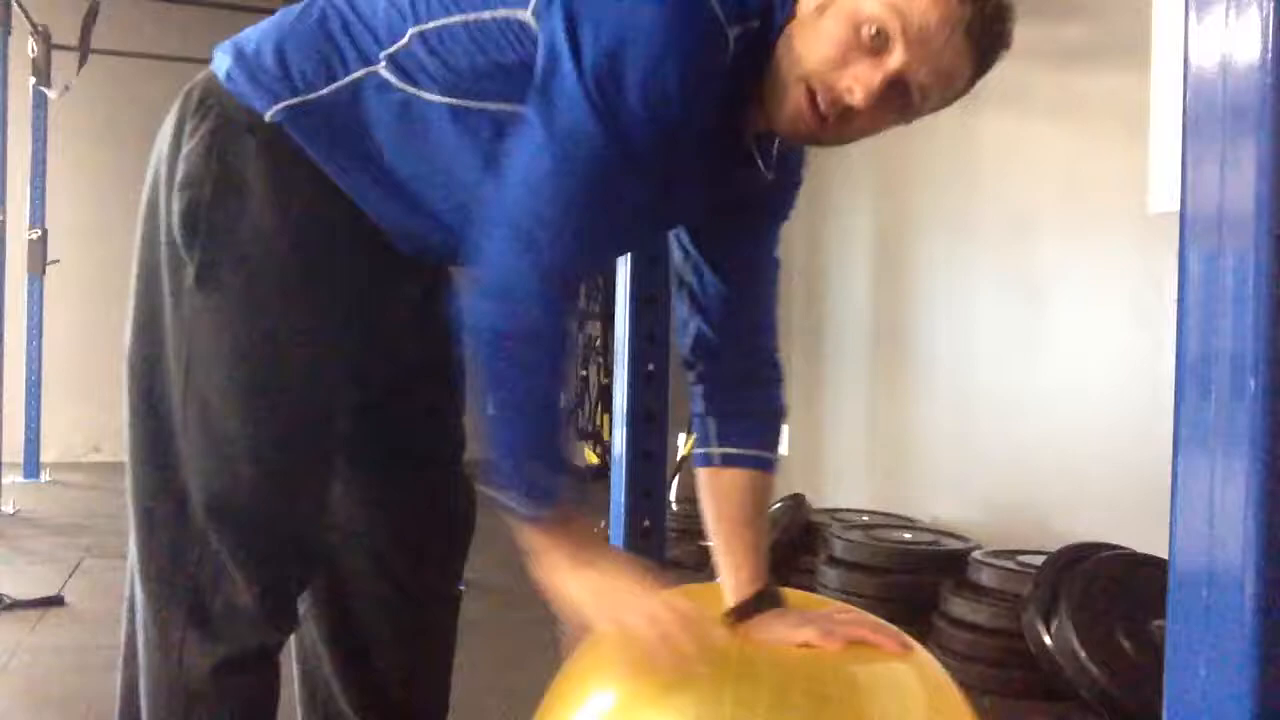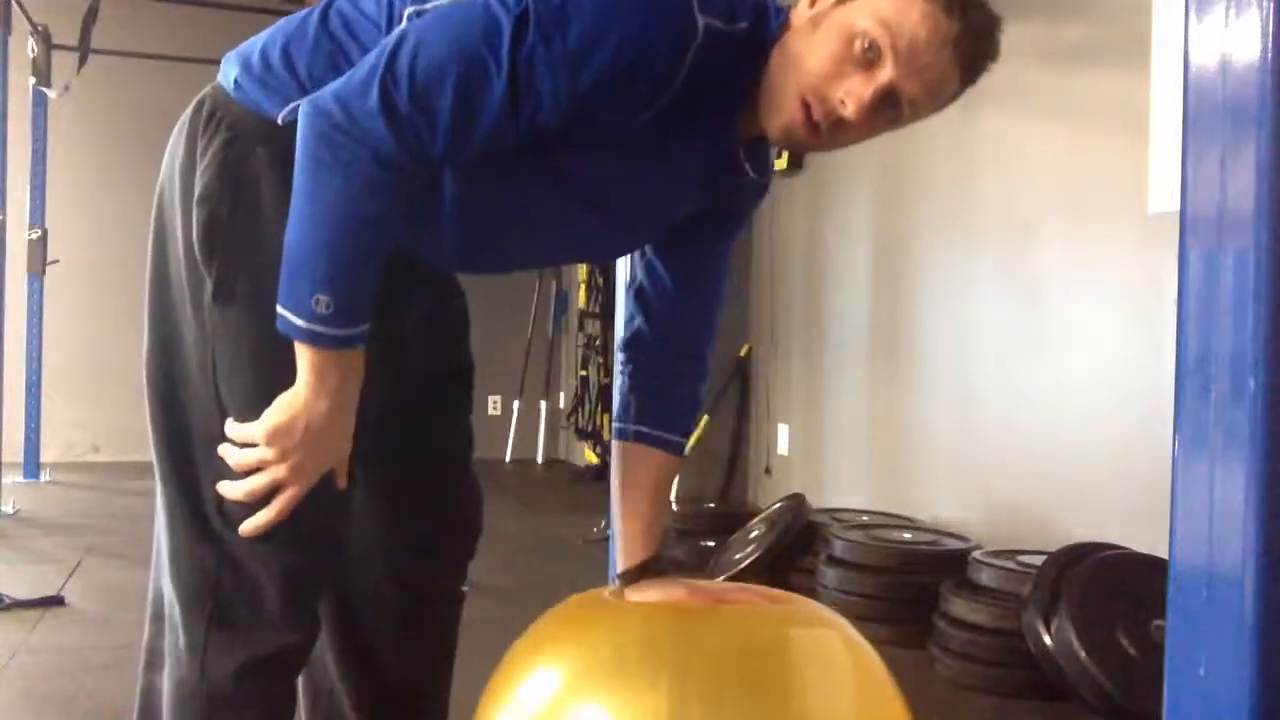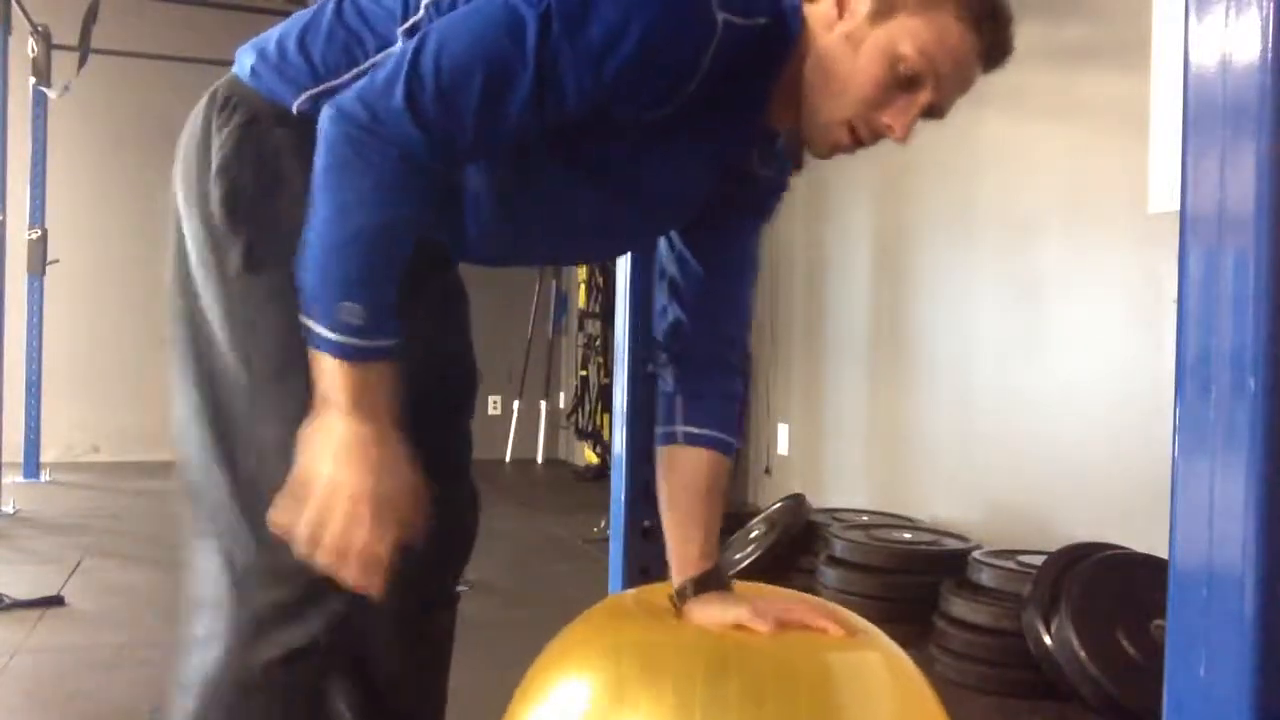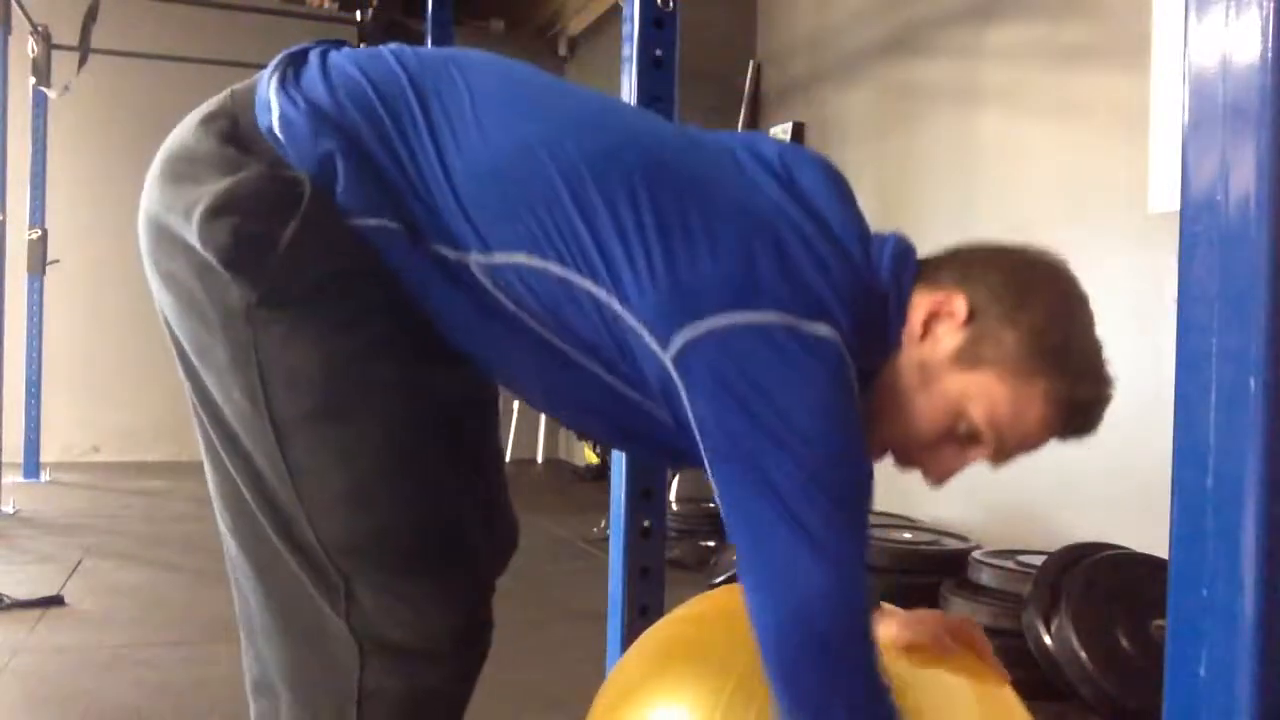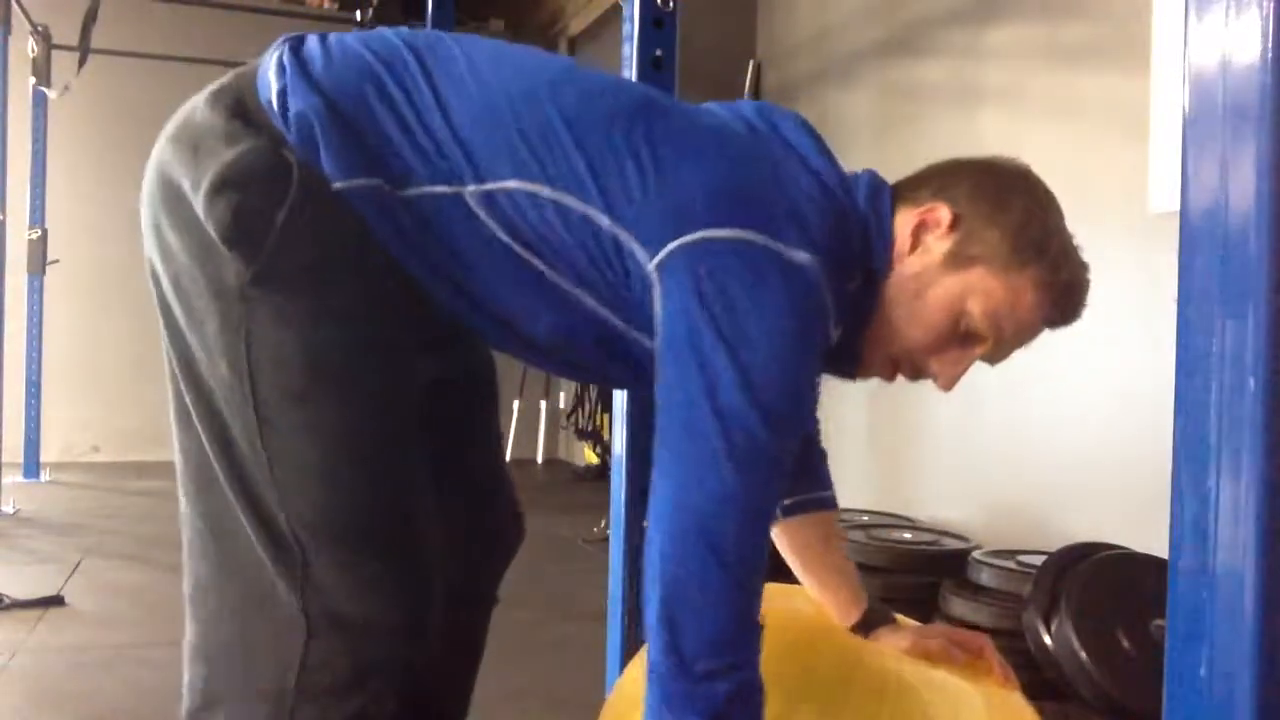
dt=1s
person 1, frame 1
left shoulder: (761, 162)
left elbow: (732, 360)
right elbow: (516, 292)
left wrist: (751, 600)
right wrist: (560, 544)
left hip: (389, 229)
right hip: (260, 155)
left knee: (396, 553)
right knee: (235, 557)
person 1, frame 2
left shoulder: (733, 167)
left elbow: (666, 348)
right elbow: (357, 124)
left wrist: (637, 571)
right wrist: (328, 388)
left hip: (393, 243)
right hip: (267, 161)
left knee: (416, 543)
right knee: (258, 559)
person 1, frame 3
left shoulder: (751, 158)
left elbow: (703, 354)
right elbow: (378, 134)
left wrist: (697, 585)
right wrist: (353, 416)
left hip: (405, 224)
right hip: (278, 152)
left knee: (413, 561)
right knee: (311, 560)
person 1, frame 4
left shoulder: (830, 242)
right shoulder: (781, 360)
left wrist: (855, 610)
left hip: (357, 215)
right hip: (261, 200)
left knee: (453, 564)
right knee: (392, 615)
person 1, frame 5
left shoulder: (814, 205)
right shoulder: (760, 288)
left elbow: (774, 443)
right elbow: (699, 619)
left wrist: (869, 624)
left hip: (386, 212)
right hip: (263, 181)
left knee: (460, 545)
right knee: (337, 595)
